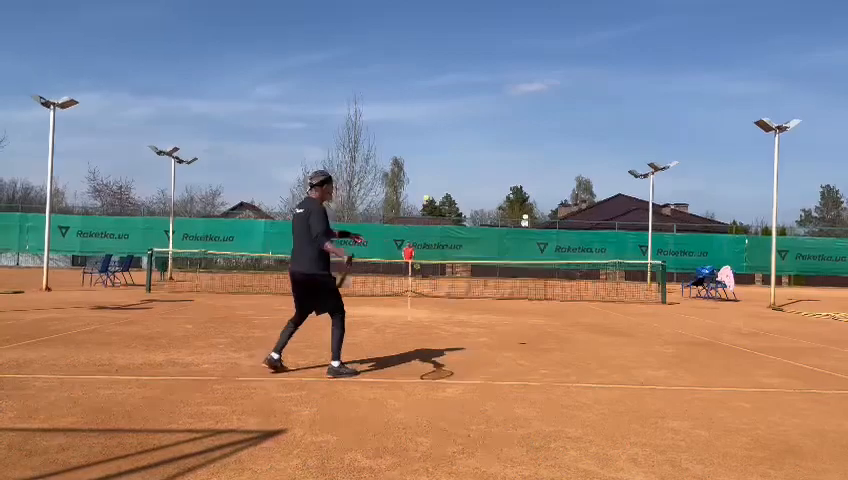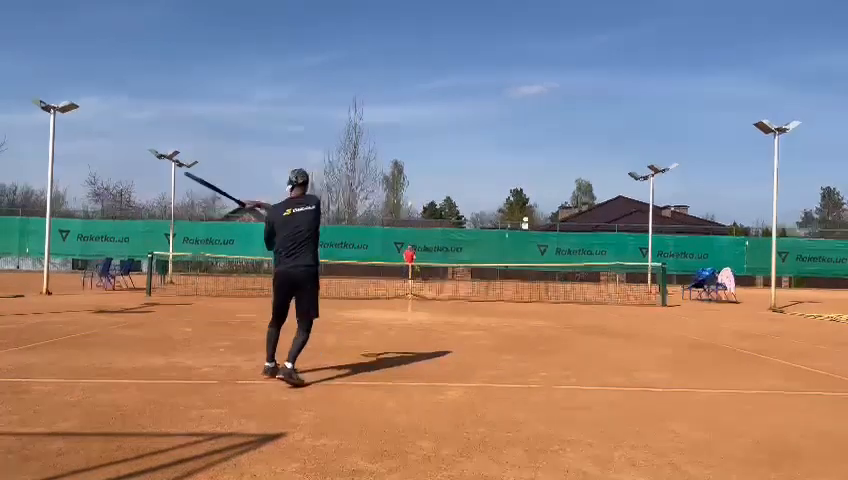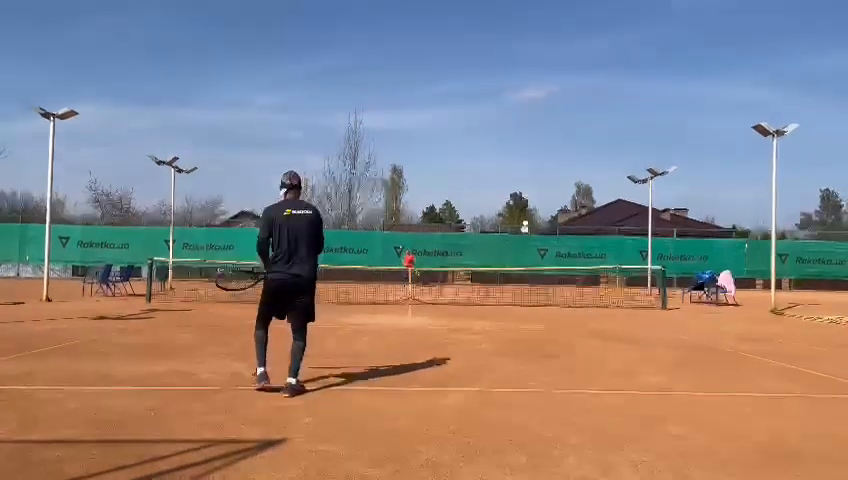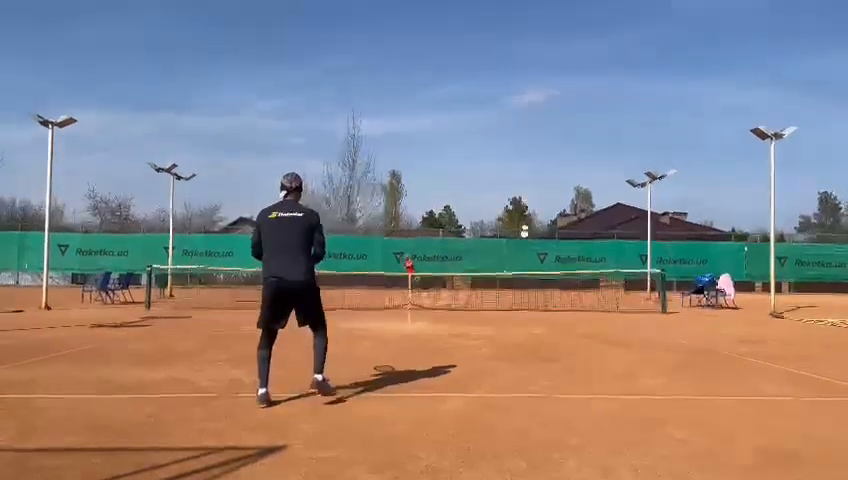
dt=0.4s
person 1, frame 1
left shoulder: (303, 206)
right shoulder: (316, 208)
right elbow: (321, 240)
left wrist: (348, 234)
right wrist: (341, 253)
left hip: (297, 271)
right hip: (315, 272)
left knee: (300, 315)
right knee: (338, 314)
left ankle: (274, 356)
right ankle: (335, 364)
person 1, frame 2
left shoulder: (274, 212)
right shoulder: (315, 203)
left elbow: (269, 243)
left hip: (283, 272)
right hip: (307, 272)
left knee: (277, 319)
right knee: (305, 325)
left ankle: (270, 365)
right ankle: (288, 366)
person 1, frame 3
left shoulder: (271, 212)
right shoulder: (313, 212)
left elbow: (262, 247)
right elbow: (318, 246)
left hip: (277, 278)
right hip: (305, 279)
left knee: (262, 323)
right knee: (299, 332)
left ankle: (262, 373)
right ankle: (292, 381)
person 1, frame 4
left shoulder: (264, 215)
right shoulder: (310, 216)
left elbow: (256, 251)
right elbow: (318, 253)
left hip: (273, 283)
right hip: (303, 283)
left knee: (266, 337)
right knee: (319, 330)
left ankle: (262, 391)
right ankle: (319, 378)
